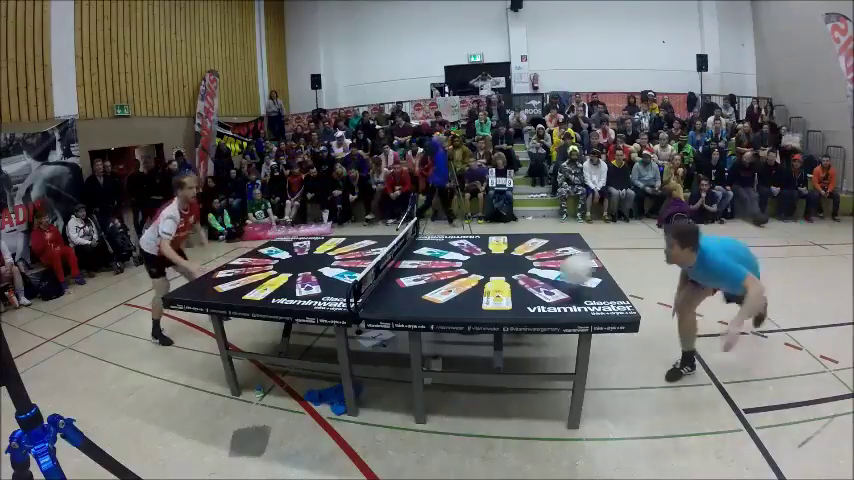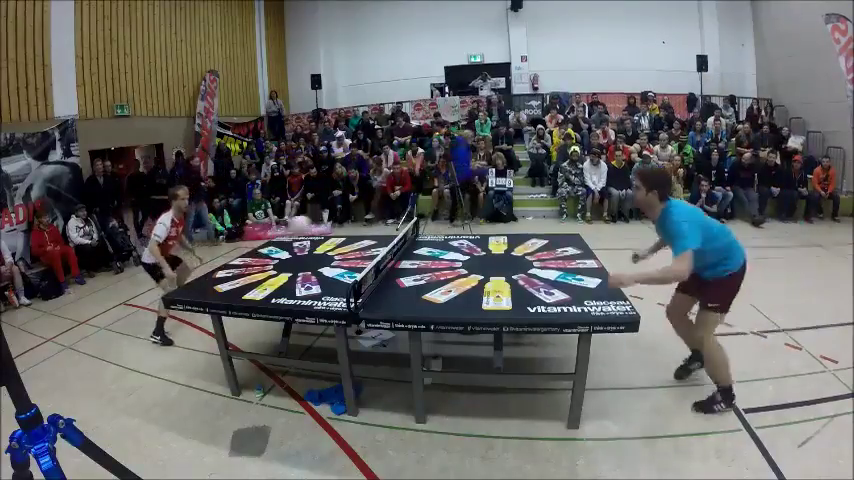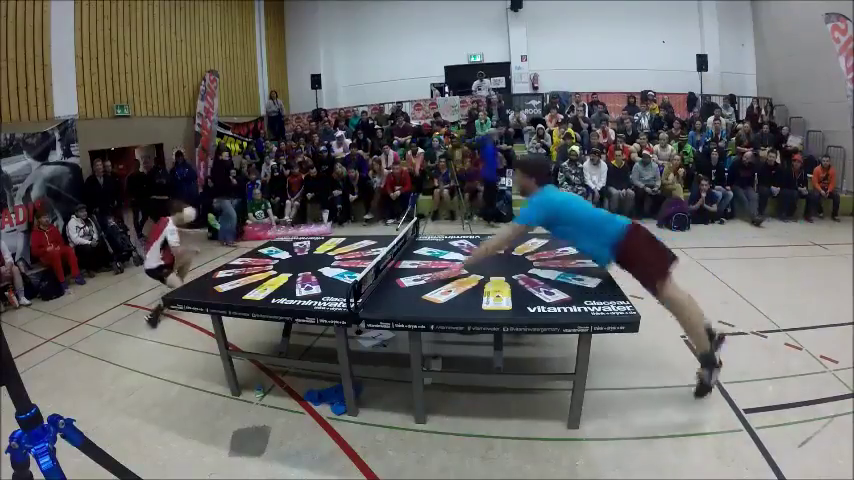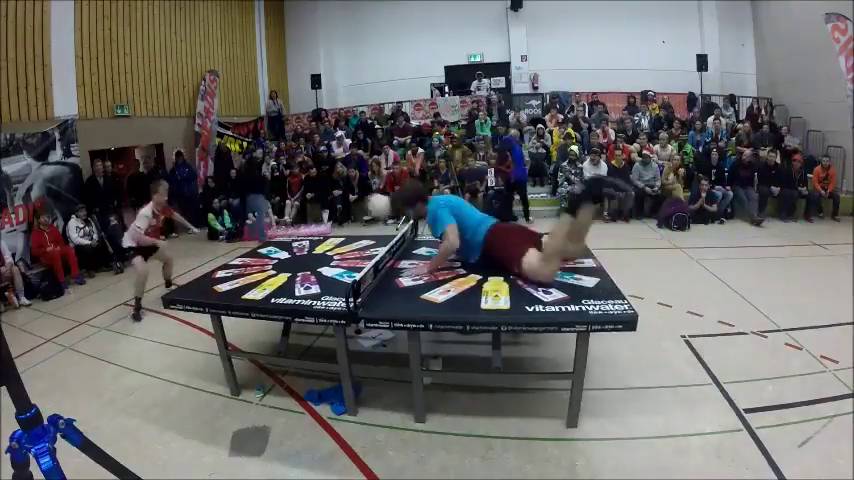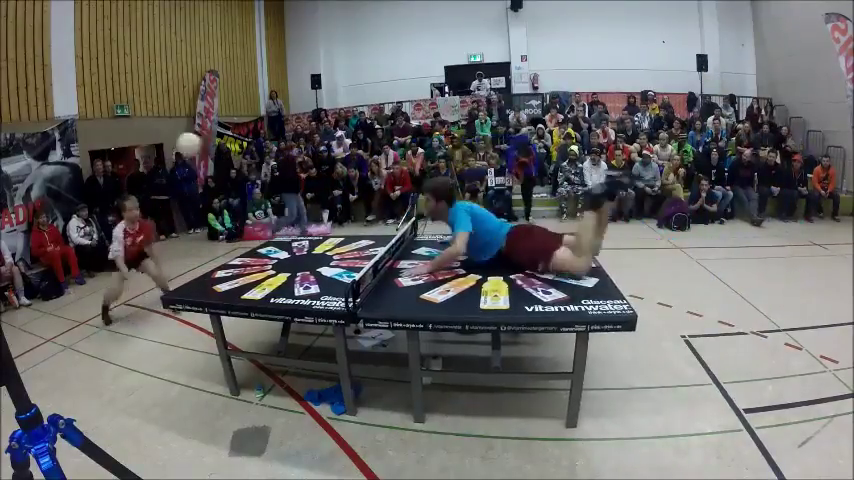
dt=0.4s
person 1, frame 1
left shoulder: (716, 260)
right shoulder: (685, 257)
left elbow: (756, 287)
right elbow: (686, 269)
left wrist: (736, 325)
right wrist: (679, 294)
left hip: (742, 275)
left knee: (752, 305)
right knee: (683, 307)
left ankle: (760, 306)
right ankle: (687, 360)
person 1, frame 2
left shoulder: (678, 220)
right shoulder: (661, 211)
left elbow: (681, 271)
left wrist: (633, 278)
right wrist: (649, 251)
left hip: (725, 268)
right hip: (702, 263)
left knee: (701, 333)
right knee: (674, 313)
left ankle: (725, 393)
right ankle: (697, 355)
person 1, frame 3
left shoulder: (540, 202)
right shoulder: (549, 195)
left elbow: (504, 238)
left wrist: (467, 262)
left hip: (622, 241)
right hip: (624, 236)
left knee: (669, 295)
right knee: (669, 294)
left ankle: (707, 359)
right ankle: (708, 336)
person 1, frame 4
left shoulder: (439, 208)
right shoulder: (441, 200)
left elbow: (452, 243)
left wrist: (429, 267)
left hip: (497, 237)
right hip: (499, 233)
left knee: (546, 272)
right knee: (574, 248)
right ankle: (585, 200)
person 1, frame 5
left shoulder: (458, 214)
right shoulder: (460, 208)
left elbow: (457, 249)
left wrist: (429, 266)
left hip: (519, 242)
right hip: (518, 236)
left knee: (581, 266)
right knee: (591, 247)
left ankle: (596, 203)
right ankle: (603, 200)
person 2, frame 1
left shoulder: (192, 205)
right shoulder: (170, 215)
left elbow: (196, 227)
right elbow: (165, 248)
left wrist: (206, 247)
right wrist: (189, 265)
left hip: (172, 248)
right hip: (152, 250)
left knee: (196, 276)
right knee: (163, 292)
right ankle: (156, 331)
person 2, frame 2
left shoulder: (180, 217)
right shoulder: (165, 221)
left elbow: (180, 238)
right elbow: (152, 247)
left wrist: (193, 252)
right wrist: (166, 268)
left hip: (165, 255)
right hip: (152, 261)
left knee: (186, 269)
right knee: (171, 290)
right ankle: (158, 332)
person 2, frame 3
left shoulder: (166, 221)
right shoulder: (171, 228)
right elbow: (177, 251)
right wrist: (192, 250)
left hip: (161, 260)
right hip: (154, 266)
left knee: (187, 258)
right knee: (178, 286)
left ankle: (179, 286)
right ankle: (154, 314)
person 2, frame 4
left shoulder: (163, 207)
right shoulder: (145, 213)
left elbow: (175, 216)
right elbow: (135, 236)
left wrist: (190, 227)
right wrist: (155, 241)
left hip: (150, 242)
right hip: (134, 244)
left knee: (169, 259)
right knee: (142, 272)
left ankle: (168, 284)
right ankle: (137, 307)
person 2, frame 5
left shoulder: (145, 226)
right shoulder: (119, 232)
left elbow: (148, 246)
right elbow: (119, 259)
left wrist: (155, 261)
right wrist: (127, 275)
left hip: (138, 254)
right hip: (121, 259)
left knee: (156, 274)
right knee: (115, 291)
right ankle: (105, 309)
